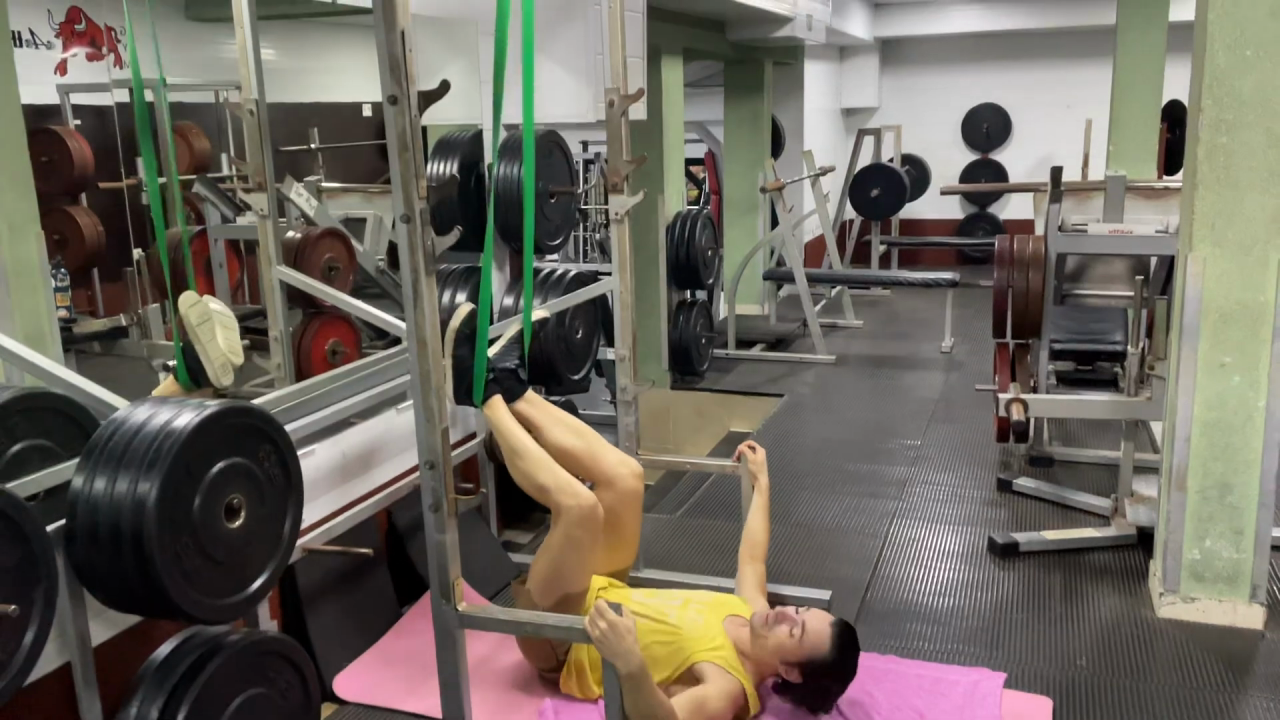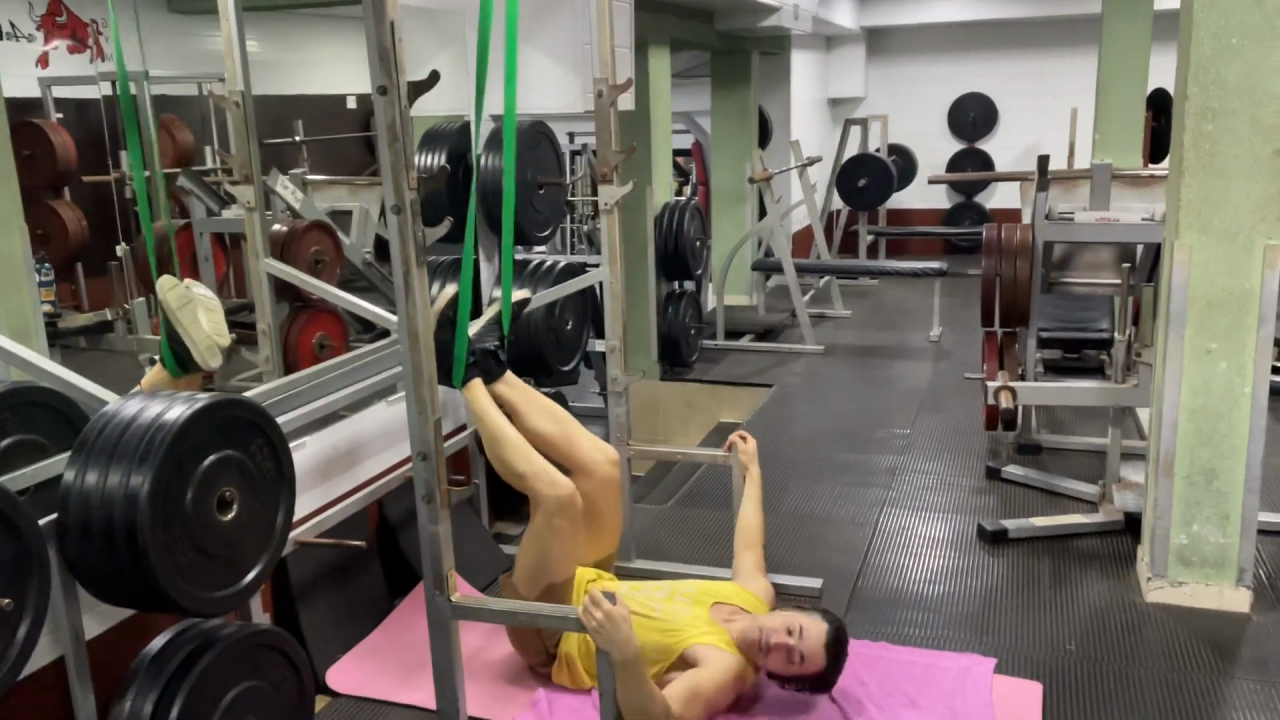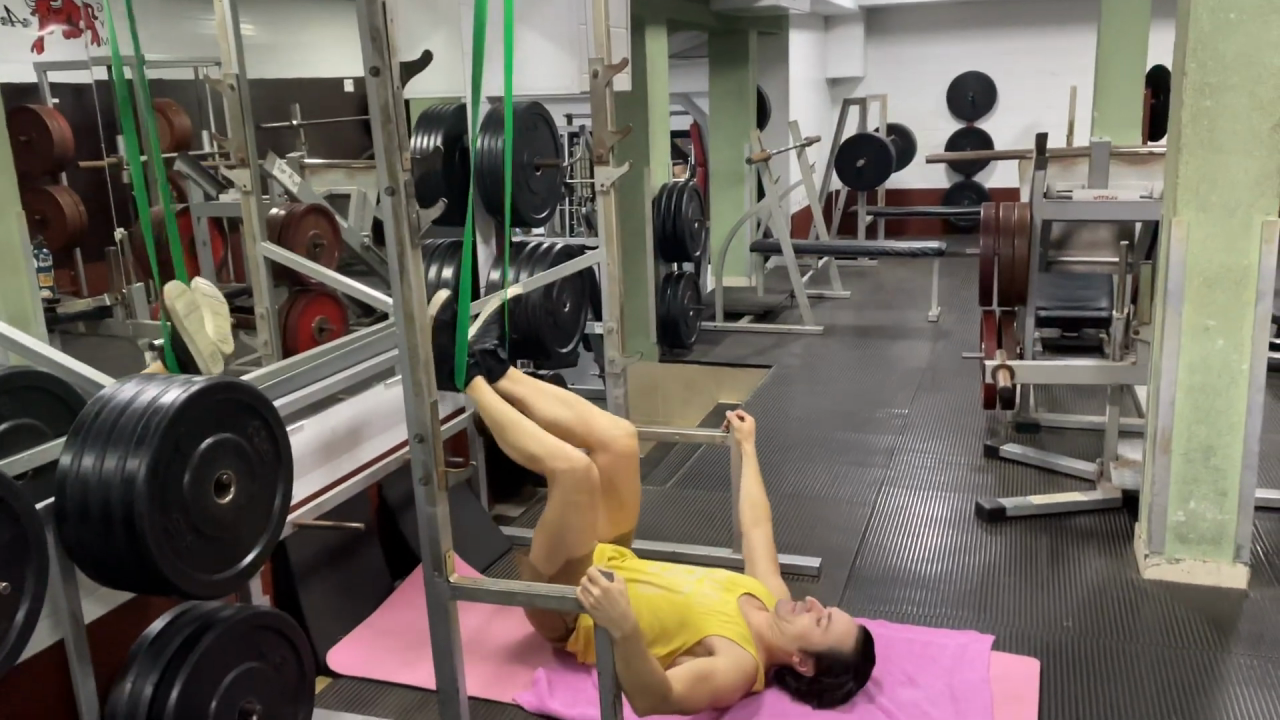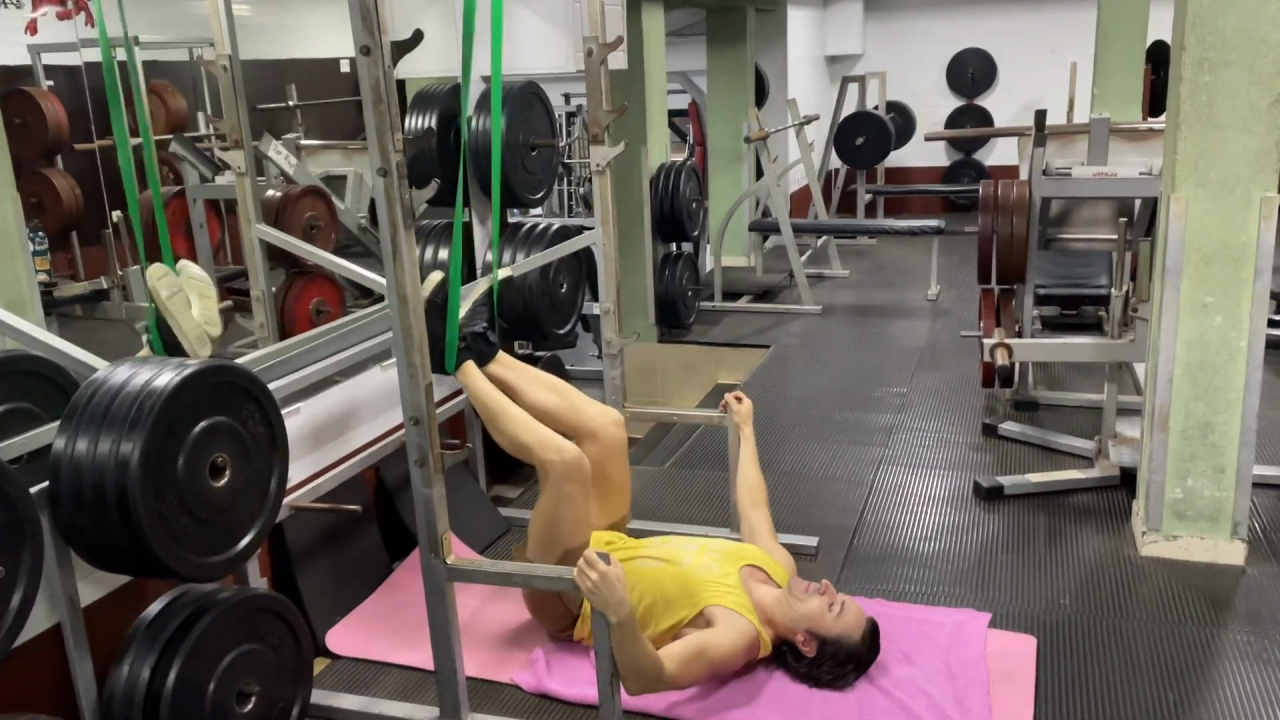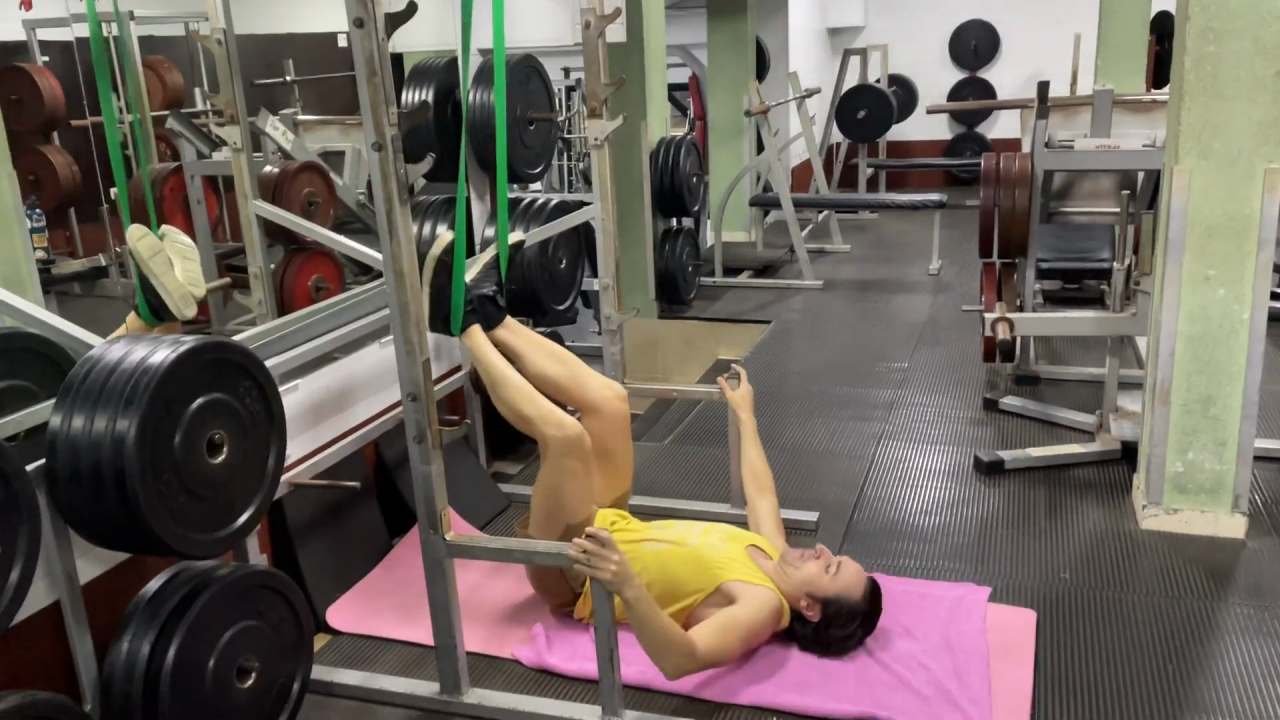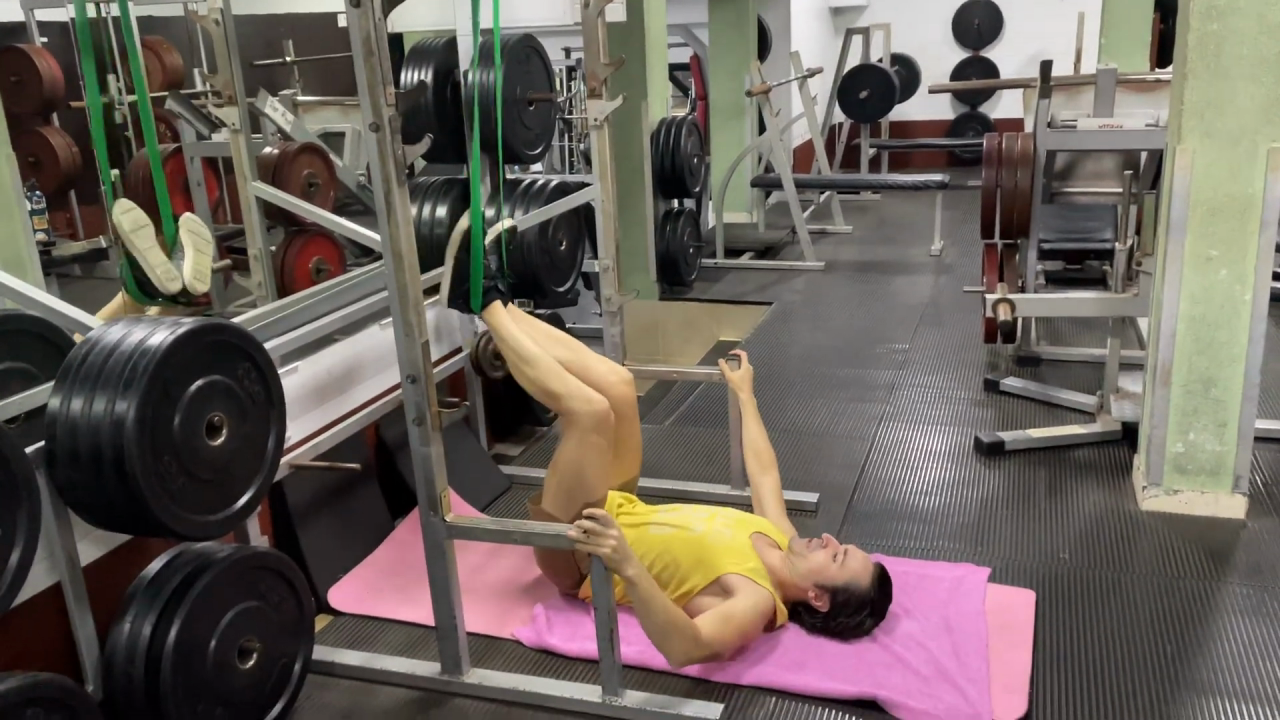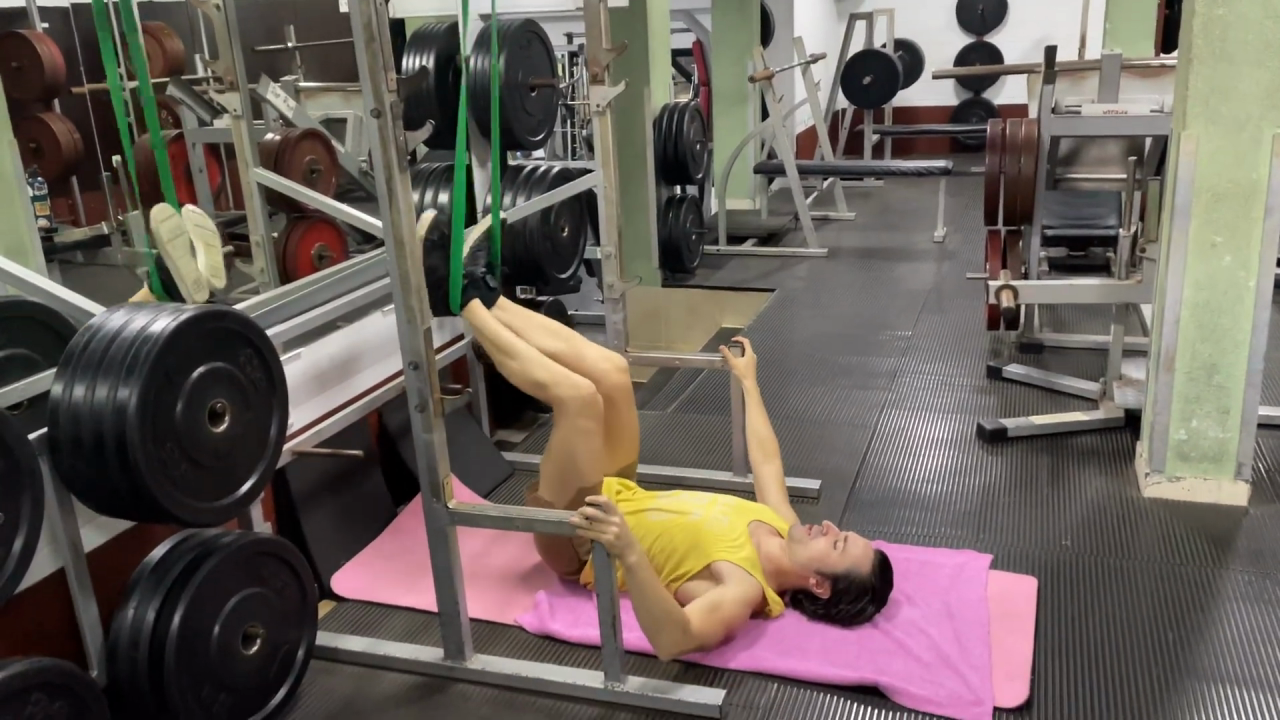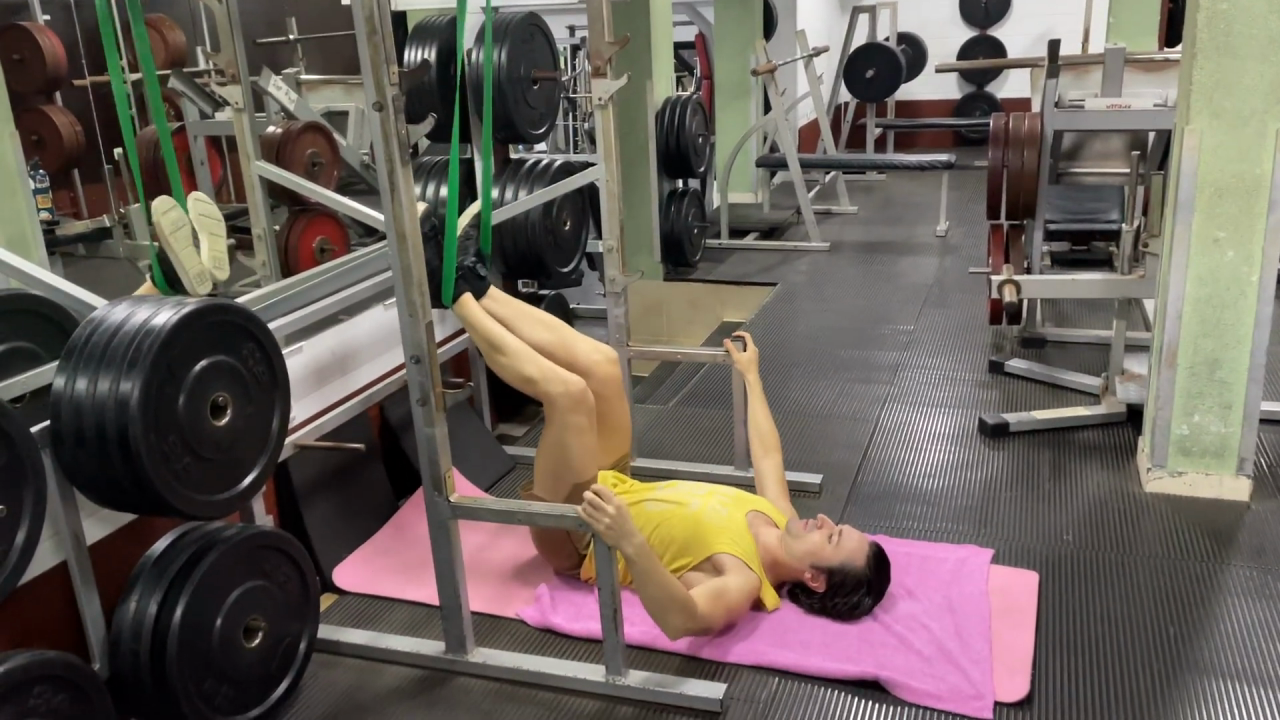
dt=0.4s
person 1, frame 1
right shoulder: (753, 615)
right elbow: (751, 562)
left wrist: (628, 665)
right wrist: (761, 482)
left hip: (560, 646)
right hip: (601, 595)
left knee: (578, 504)
right knee: (625, 477)
left ankle: (486, 393)
right ankle: (509, 388)
person 1, frame 2
left shoulder: (726, 670)
right shoulder: (755, 601)
right elbow: (749, 549)
left wrist: (625, 651)
right wrist: (752, 471)
left hip: (553, 639)
right hip: (586, 586)
left knee: (556, 492)
right knee: (600, 463)
left ankle: (469, 378)
right ankle: (488, 369)
person 1, frame 3
left shoulder: (740, 665)
right shoulder: (772, 602)
left elbow: (651, 701)
right elbow: (758, 530)
left wrist: (623, 629)
right wrist: (747, 448)
left hip: (567, 612)
right hip: (605, 563)
left knee: (573, 467)
right knee: (618, 438)
left ankle: (468, 376)
right ankle: (491, 369)
person 1, frame 4
left shoulder: (742, 634)
right shoulder: (777, 571)
left elbow: (645, 679)
right elbow: (755, 510)
left wrist: (619, 613)
right wrist: (745, 430)
left hip: (569, 602)
right hip: (602, 549)
left knee: (563, 458)
right knee: (604, 426)
left ankle: (461, 360)
right ankle: (482, 353)
person 1, frame 5
left shoulder: (764, 607)
right shoulder: (775, 558)
left elbow: (679, 660)
right elbow: (762, 494)
left wrist: (626, 587)
right wrist: (744, 414)
left hip: (573, 574)
right hip: (607, 528)
left knee: (564, 433)
right knee: (609, 400)
left ankle: (466, 323)
right ankle: (489, 316)
person 1, frame 6
left shoulder: (756, 600)
right shoulder: (783, 546)
left elbow: (685, 647)
right elbow: (765, 475)
left wrist: (627, 566)
right wrist: (745, 396)
left hip: (576, 554)
right hip: (615, 514)
left knee: (590, 409)
right knee: (614, 385)
left ankle: (489, 305)
right ankle: (493, 300)
person 1, frame 7
left shoulder: (746, 588)
right shoulder: (781, 529)
left elbow: (673, 641)
right elbow: (768, 462)
left wrist: (630, 554)
right wrist: (748, 383)
left hip: (577, 542)
right hip: (612, 495)
left knee: (576, 394)
right knee: (608, 374)
left ankle: (466, 303)
right ankle: (483, 298)
person 1, frame 8
left shoulder: (746, 582)
right shoulder: (781, 525)
left elbow: (682, 620)
right elbow: (768, 457)
left wrist: (629, 543)
right wrist: (751, 376)
left hip: (578, 539)
right hip: (610, 494)
left knee: (568, 390)
right knee: (600, 363)
left ankle: (455, 291)
right ankle: (473, 285)
